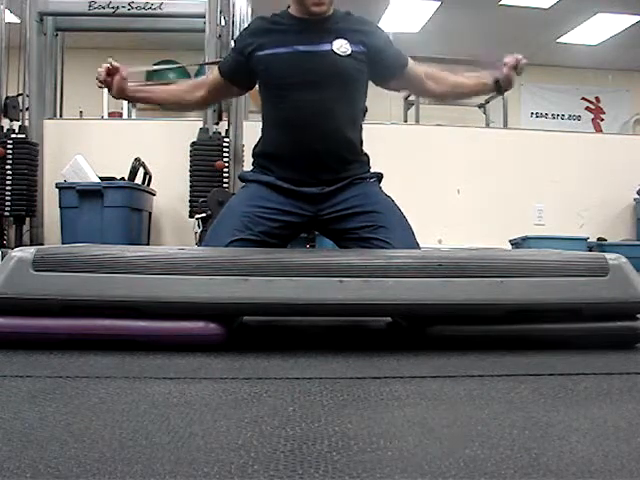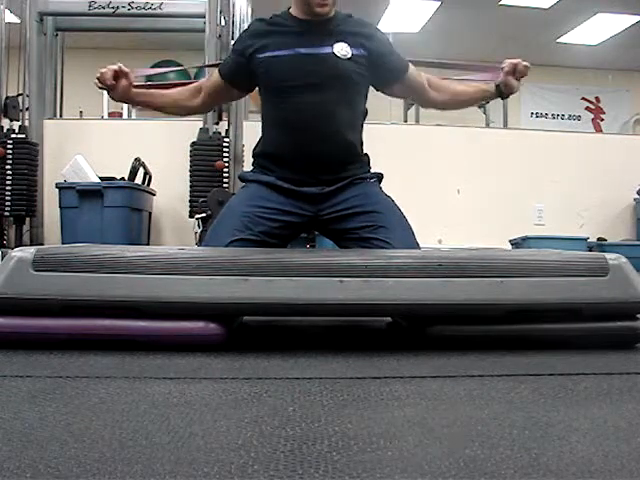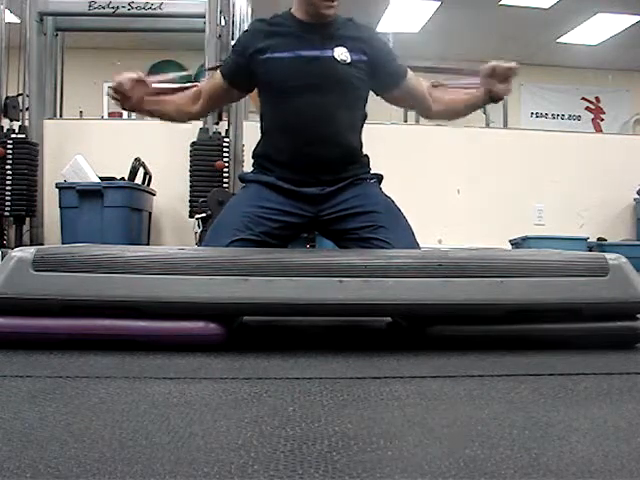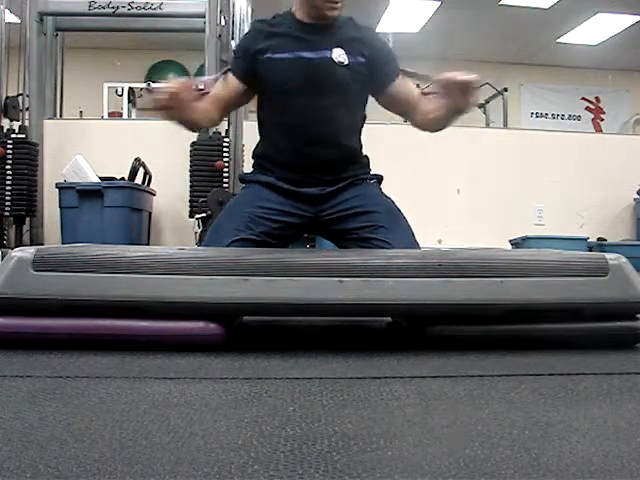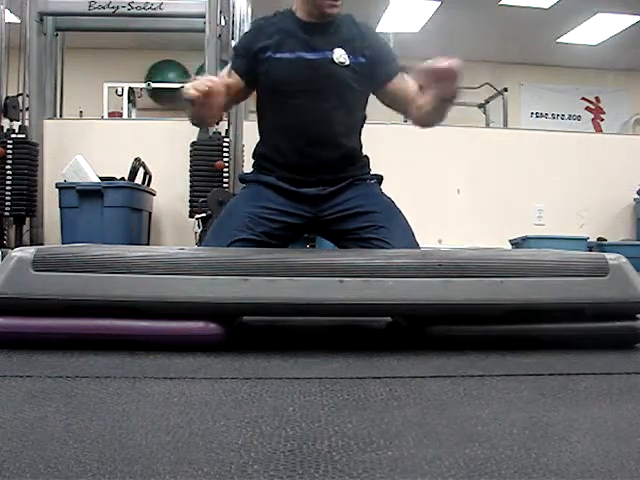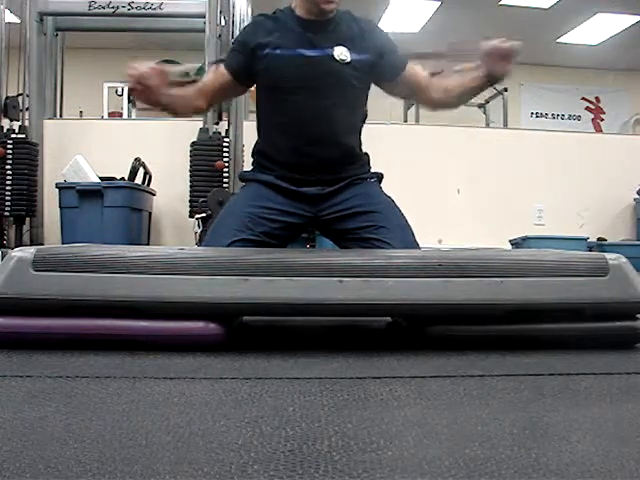
dt=0.1s
person 1, frame 1
right shoulder: (259, 36)
left elbow: (427, 83)
right elbow: (202, 92)
left wrist: (496, 80)
right wrist: (130, 90)
left hip: (350, 186)
right hip: (272, 185)
person 1, frame 2
left shoulder: (364, 37)
right shoulder: (259, 37)
left elbow: (429, 92)
right elbow: (200, 98)
left wrist: (497, 89)
right wrist: (132, 93)
left hip: (350, 186)
right hip: (273, 186)
person 1, frame 3
left shoulder: (364, 41)
right shoulder: (260, 38)
left elbow: (428, 103)
right elbow: (200, 102)
left wrist: (488, 93)
right wrist: (140, 101)
left hip: (350, 187)
right hip: (273, 186)
person 1, frame 4
left shoulder: (365, 42)
right shoulder: (262, 38)
left elbow: (422, 116)
right elbow: (209, 113)
left wrist: (454, 102)
right wrist: (181, 105)
left hip: (350, 186)
right hip: (272, 187)
person 1, frame 5
left shoulder: (365, 41)
right shoulder: (263, 36)
left elbow: (420, 111)
right elbow: (211, 112)
left wrist: (444, 90)
right wrist: (200, 101)
left hip: (350, 186)
right hip: (273, 186)
person 1, frame 6
left shoulder: (366, 36)
right shoulder: (261, 34)
left elbow: (433, 94)
right elbow: (202, 98)
left wrist: (488, 73)
right wrist: (156, 94)
left hip: (351, 185)
right hip: (272, 185)
